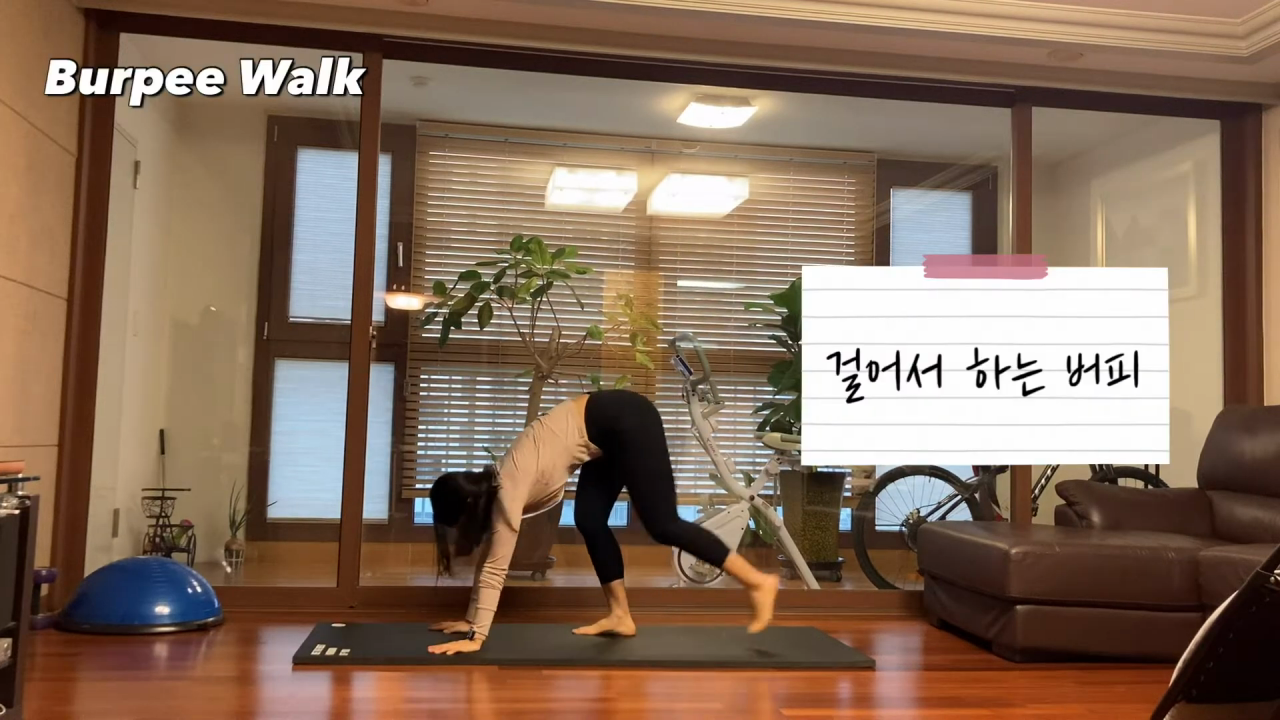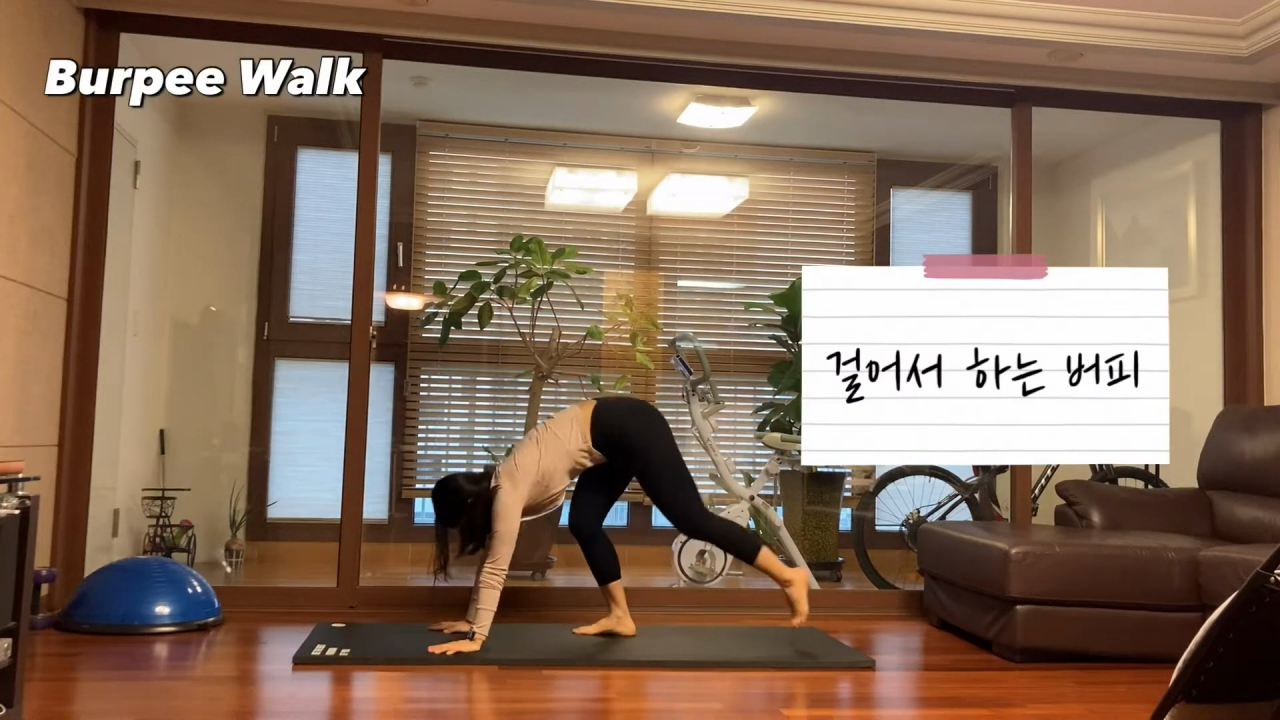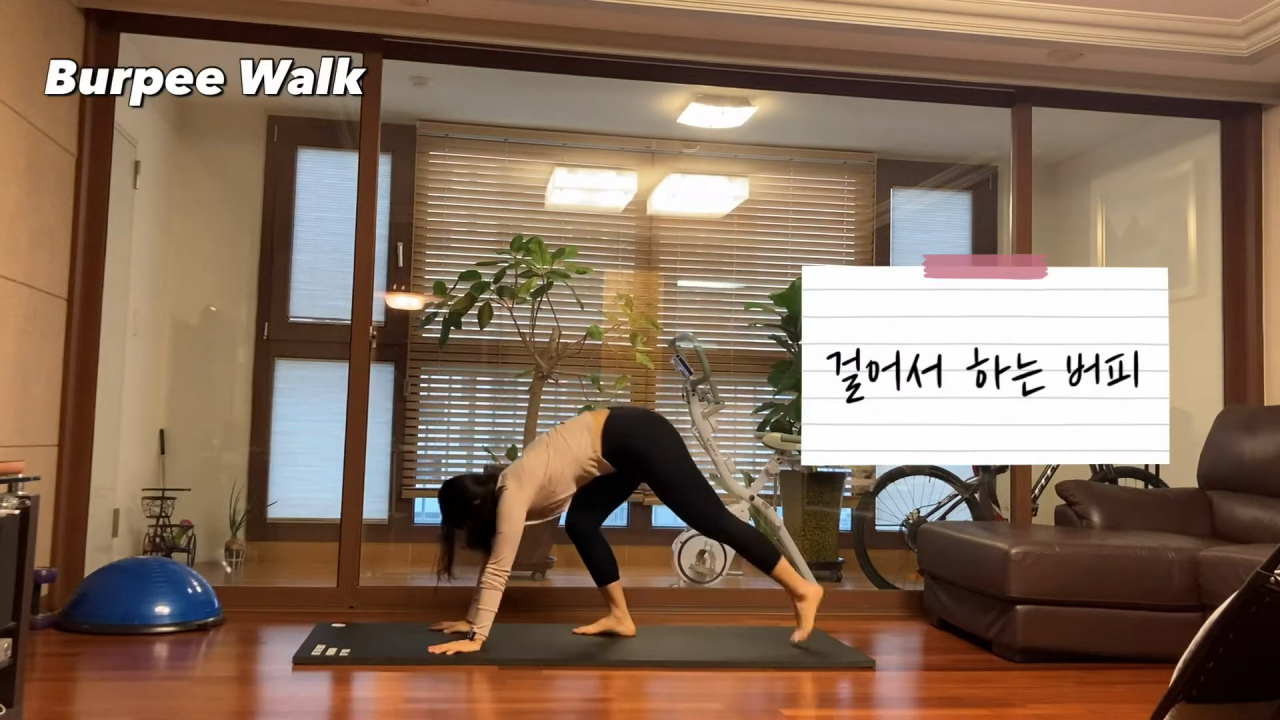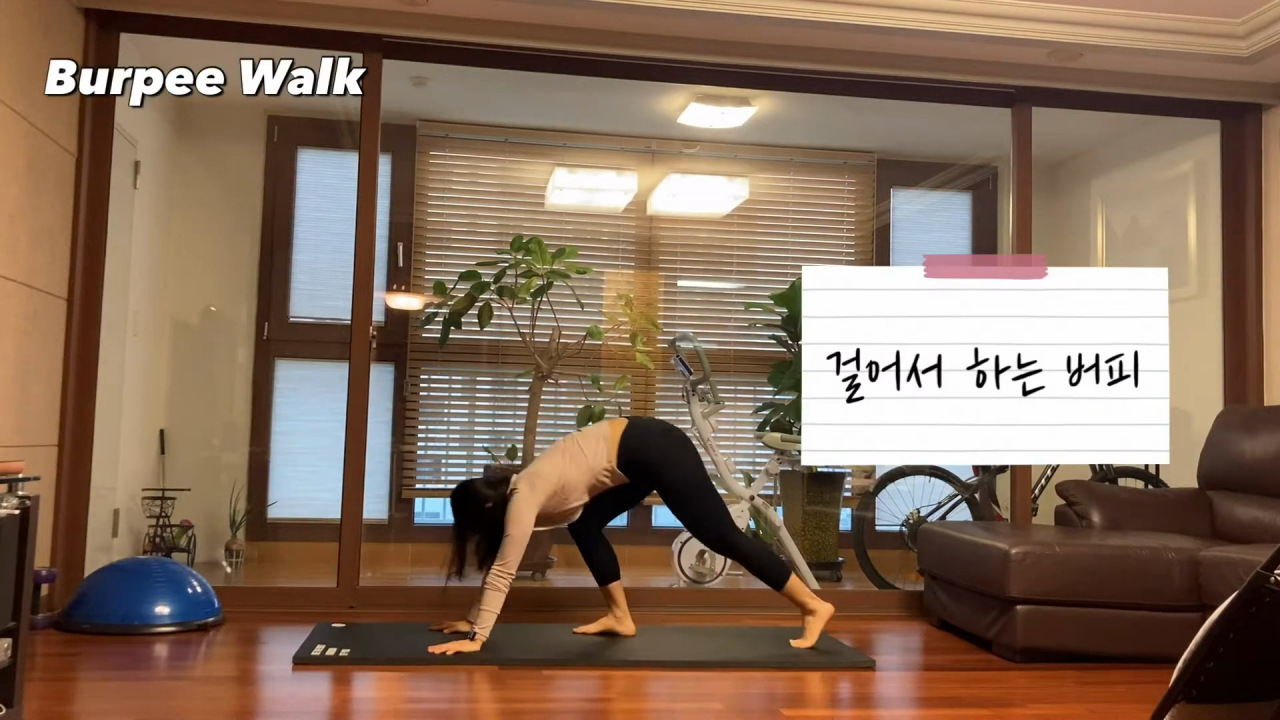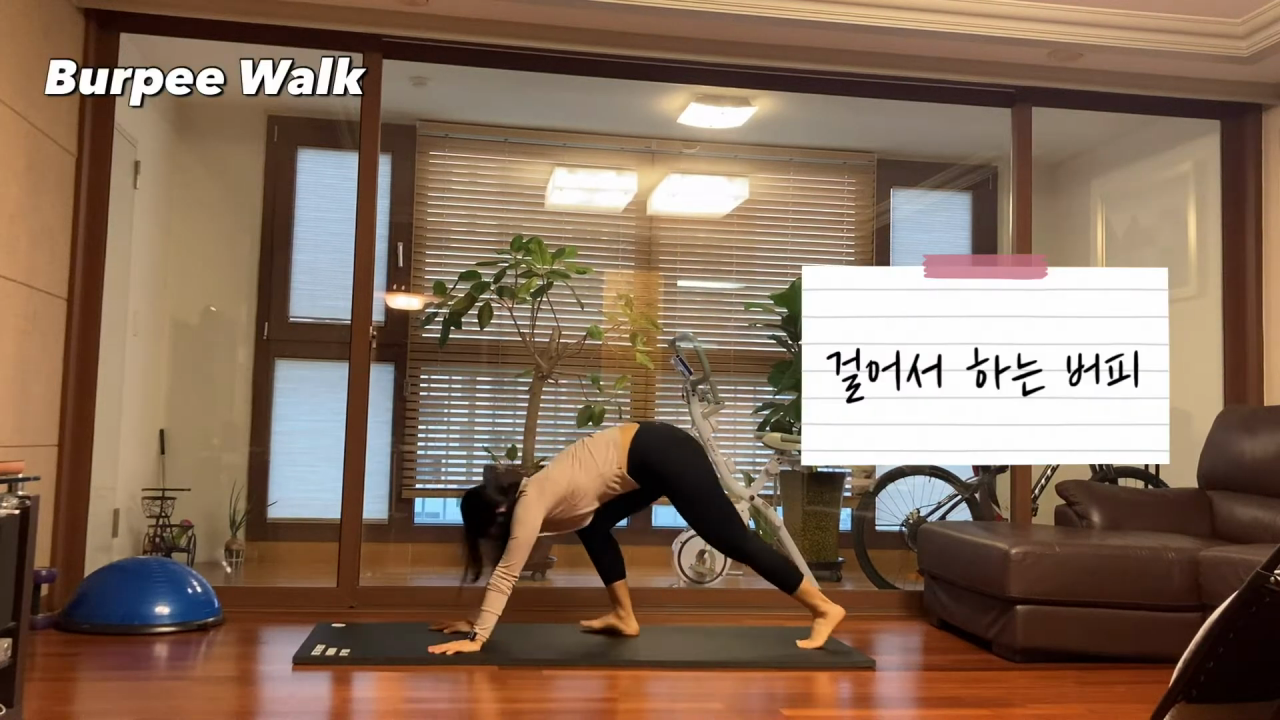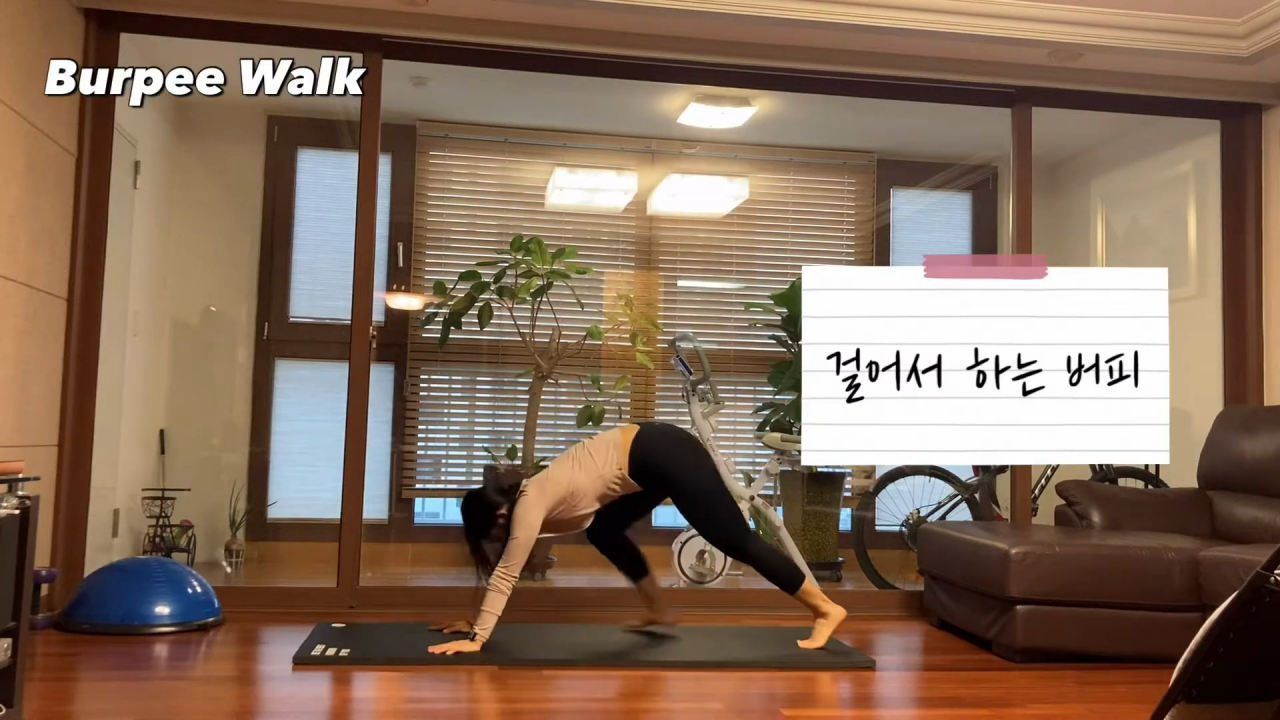
dt=0.1s
person 1, frame 1
left shoulder: (506, 494)
right shoulder: (492, 488)
left elbow: (496, 570)
right elbow: (490, 564)
left wrist: (475, 636)
right wrist: (471, 620)
left hip: (625, 419)
right hip: (608, 420)
left knee: (660, 523)
right knee: (589, 519)
left ankle: (758, 583)
right ankle: (620, 616)
person 1, frame 2
left shoulder: (506, 495)
right shoulder: (493, 488)
left elbow: (496, 569)
right elbow: (493, 563)
left wrist: (475, 637)
right wrist: (472, 621)
left hip: (632, 426)
right hip: (616, 429)
left knee: (691, 519)
right knee: (583, 523)
left ankle: (789, 578)
right ankle: (619, 616)
person 1, frame 3
left shoulder: (511, 495)
right shoulder: (500, 490)
left elbow: (498, 570)
right elbow: (496, 567)
left wrist: (475, 637)
right wrist: (473, 620)
left hip: (635, 439)
right hip: (626, 438)
left knee: (714, 521)
right knee: (581, 525)
left ankle: (803, 592)
right ankle: (619, 617)
person 1, frame 4
left shoulder: (522, 499)
right shoulder: (511, 495)
left elbow: (503, 572)
right elbow: (500, 567)
left wrist: (476, 637)
right wrist: (474, 621)
left hip: (654, 450)
right hip: (639, 450)
left knee: (723, 537)
right knee: (584, 525)
left ankle: (813, 607)
right ankle: (620, 616)
person 1, frame 5
left shoulder: (529, 504)
right shoulder: (526, 499)
left elbow: (506, 574)
right elbow: (506, 573)
left wrist: (476, 637)
right wrist: (476, 622)
left hip: (662, 455)
right hip: (652, 451)
left knee: (734, 540)
right knee: (592, 527)
left ankle: (824, 609)
right ankle: (625, 616)
person 1, frame 6
left shoulder: (529, 504)
right shoulder: (528, 499)
left elbow: (506, 575)
right elbow: (506, 573)
left wrist: (476, 638)
right wrist: (475, 623)
left hip: (665, 456)
right hip: (654, 451)
left knee: (737, 541)
right knee: (603, 529)
left ankle: (826, 609)
right ankle: (657, 608)
